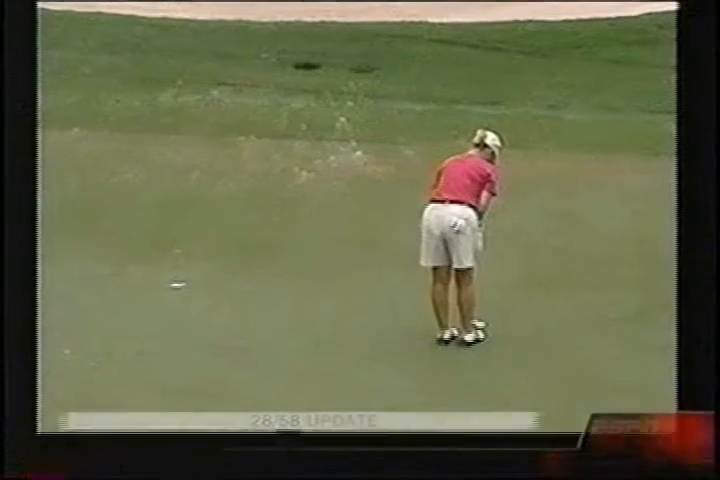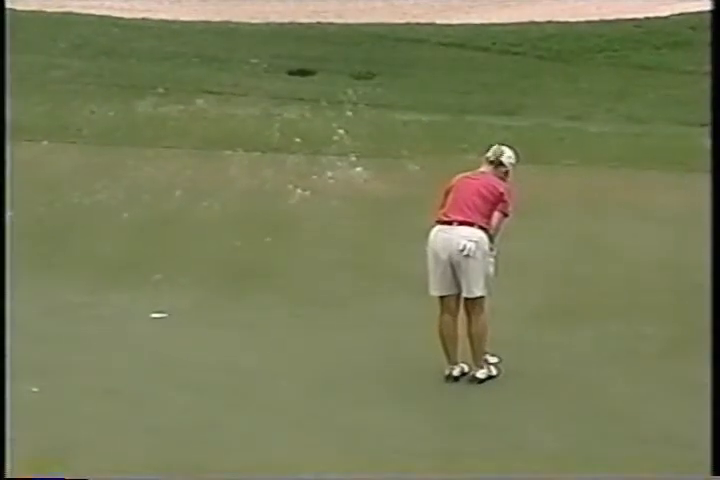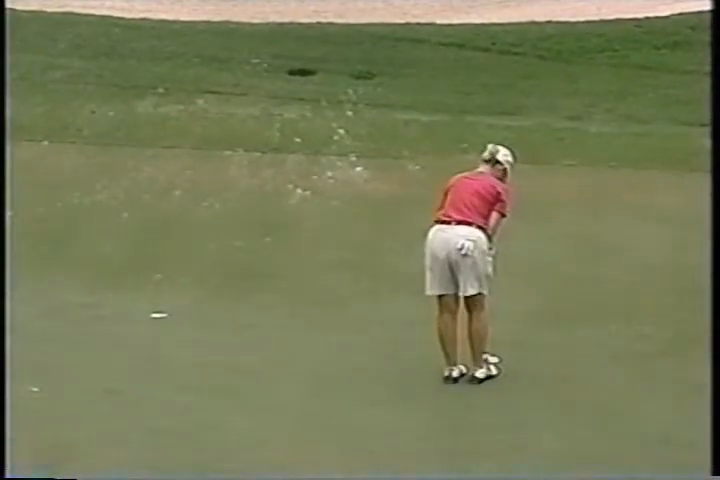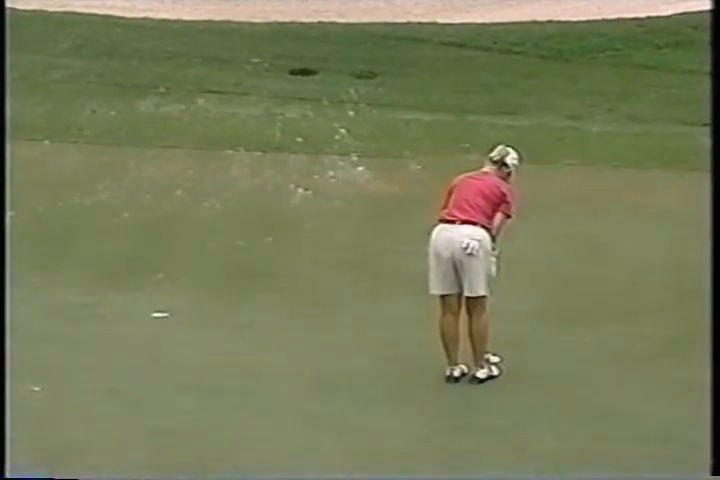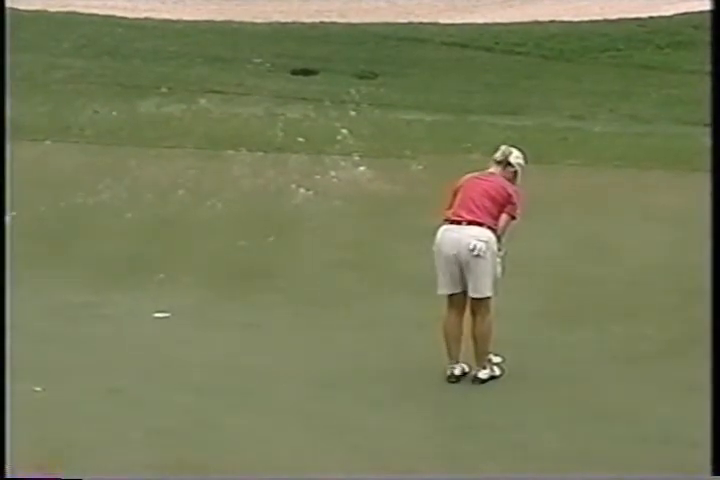
dt=1s
person 1, frame 1
left shoulder: (448, 162)
right shoulder: (489, 169)
right elbow: (482, 205)
right wrist: (477, 224)
left hip: (433, 213)
right hip: (461, 216)
left knee: (439, 278)
right knee: (465, 279)
left ankle: (444, 330)
right ankle: (468, 331)
person 1, frame 2
left shoulder: (457, 180)
right shoulder: (501, 188)
right elbow: (493, 227)
right wrist: (488, 248)
left hip: (439, 236)
right hip: (470, 240)
left knee: (448, 308)
right knee: (476, 309)
left ankle: (453, 366)
right ankle: (480, 367)
person 1, frame 3
left shoulder: (455, 180)
right shoulder: (499, 188)
right elbow: (491, 227)
right wrist: (486, 249)
left hip: (438, 236)
right hip: (468, 239)
left knee: (446, 309)
right knee: (476, 308)
left ankle: (452, 368)
right ankle: (480, 367)
person 1, frame 4
left shoulder: (460, 180)
right shoulder: (504, 189)
right elbow: (495, 227)
right wrist: (491, 248)
left hip: (442, 234)
right hip: (472, 238)
left knee: (449, 309)
right knee: (477, 309)
left ankle: (453, 367)
right ankle: (480, 367)
person 1, frame 5
left shoulder: (465, 180)
right shoulder: (510, 190)
right elbow: (500, 228)
right wrist: (496, 249)
left hip: (447, 235)
right hip: (478, 239)
left knee: (454, 307)
right knee: (481, 309)
left ankle: (454, 366)
right ankle: (482, 368)
